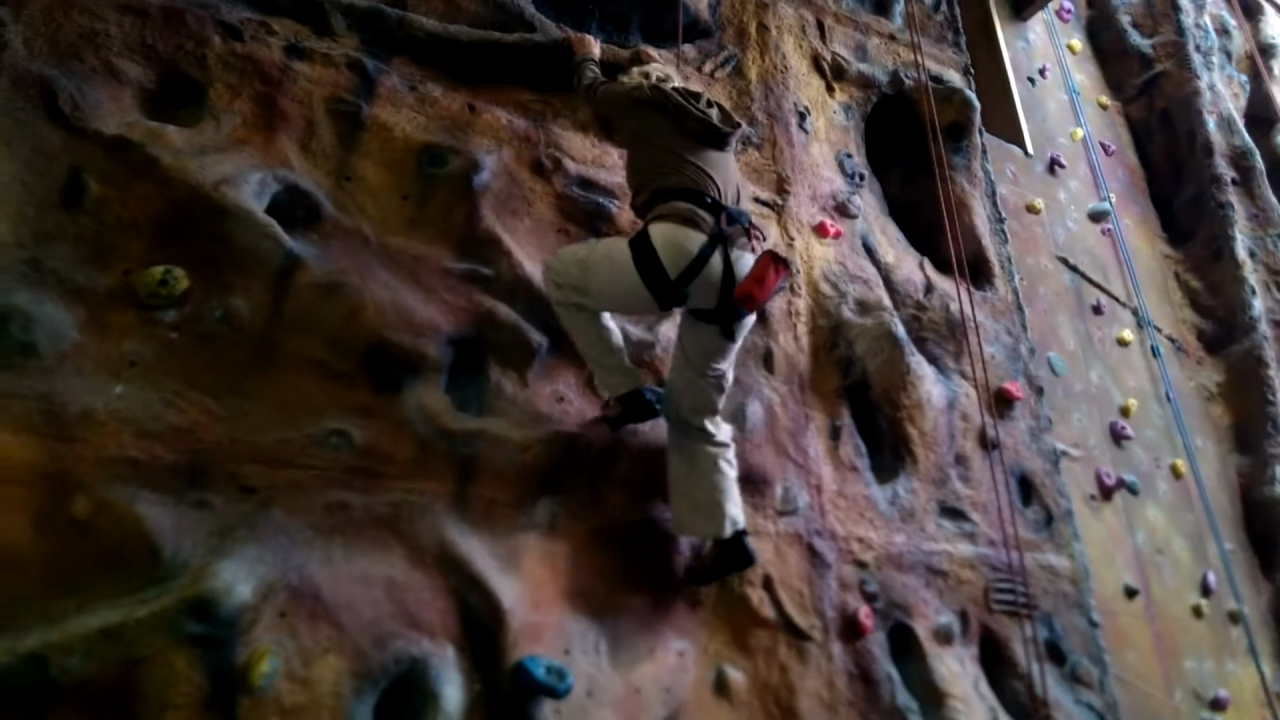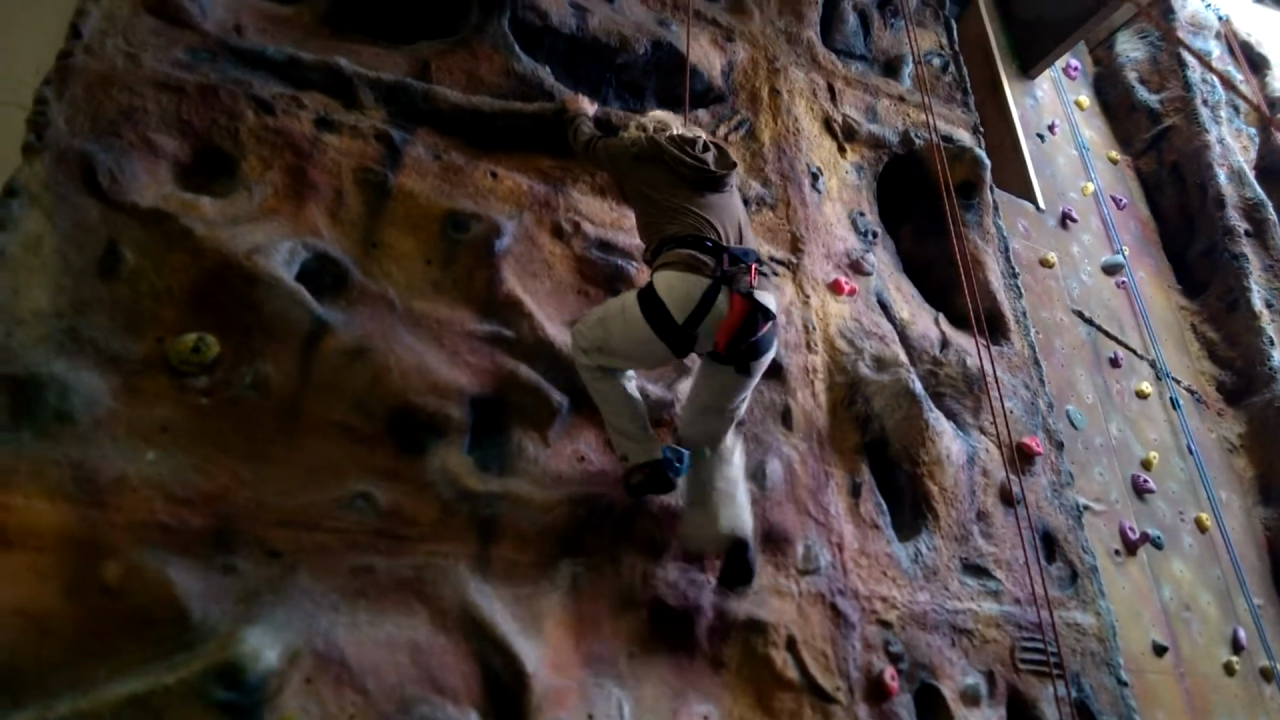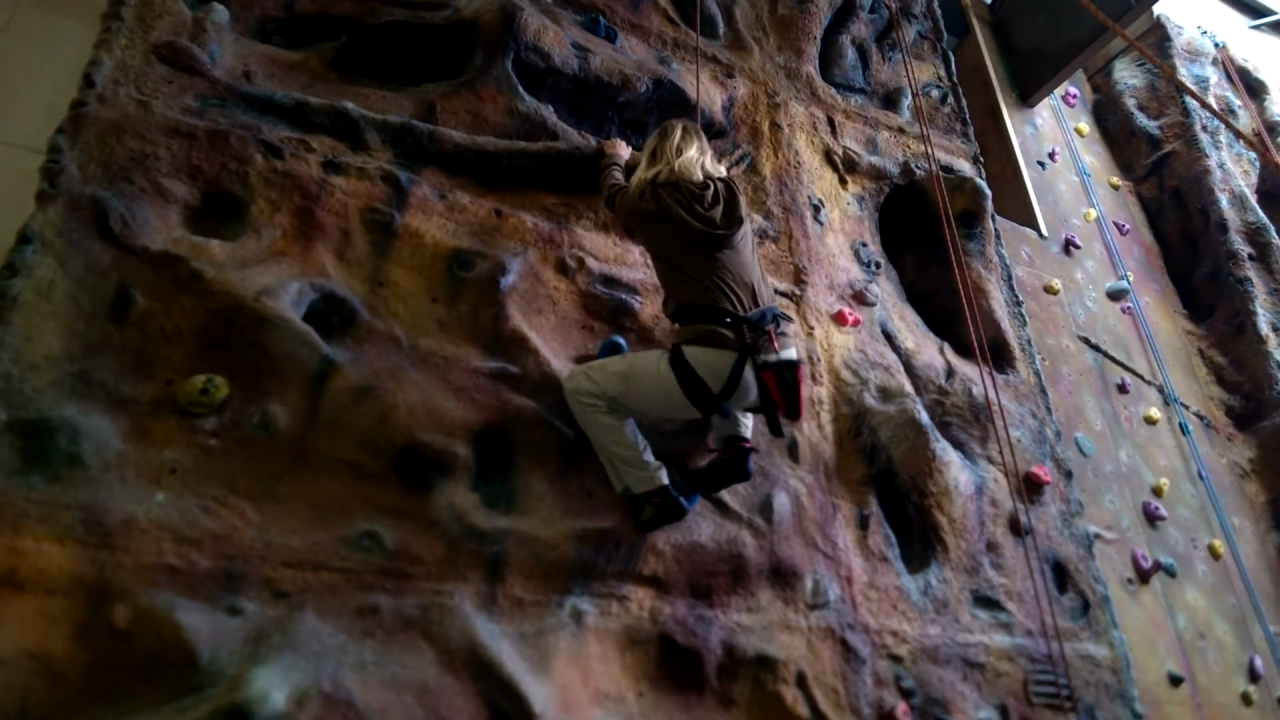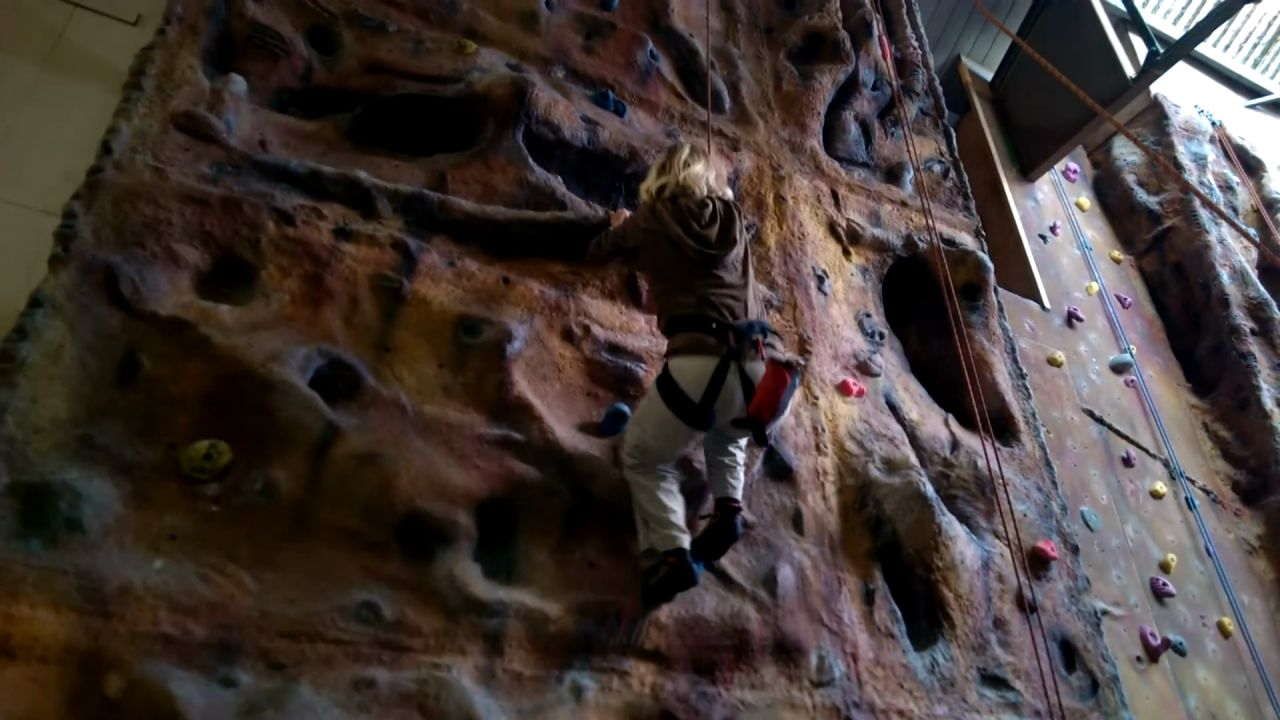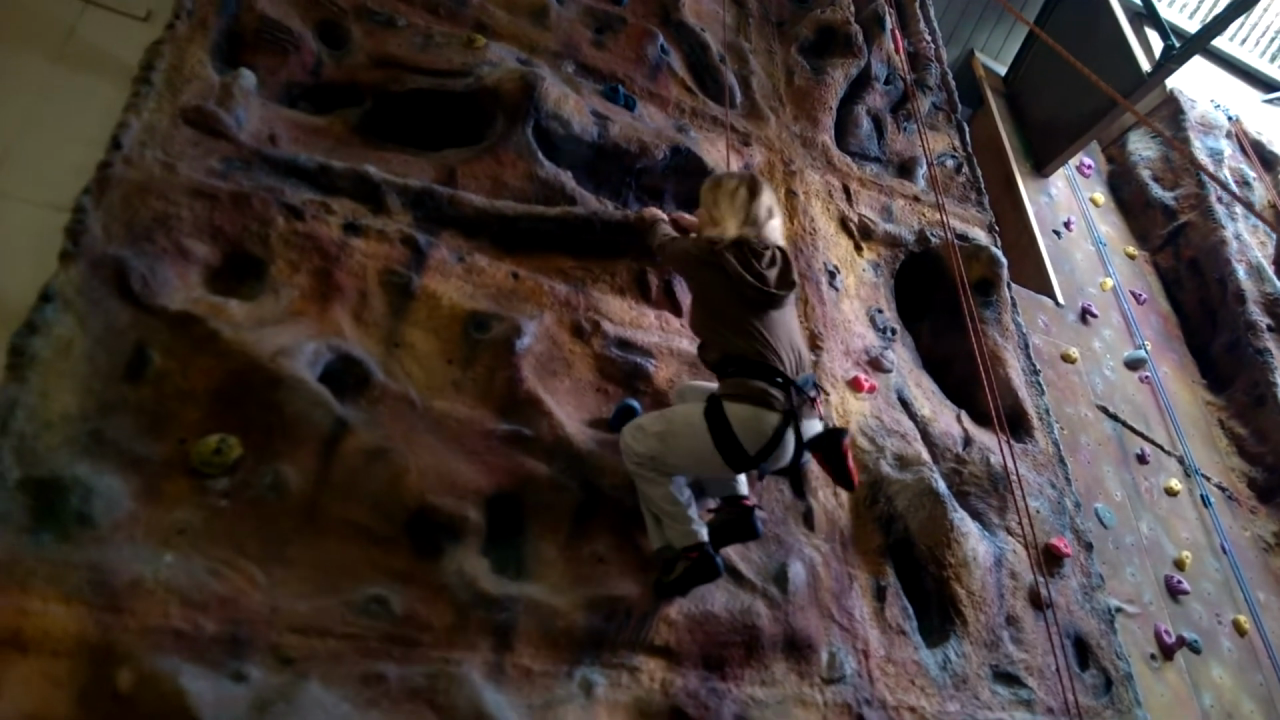
dt=1s
person 1, frame 1
left shoulder: (643, 101)
right shoulder: (716, 123)
left elbow: (593, 89)
left wrist: (587, 54)
right wrist: (661, 65)
left hip: (679, 243)
right hip: (738, 269)
left knee: (561, 273)
right knee: (696, 413)
left ankle: (626, 392)
right ankle: (727, 536)
person 1, frame 2
left shoulder: (641, 151)
right shoulder: (720, 165)
left elbow: (588, 143)
left wrist: (580, 115)
left hip: (690, 291)
right hip: (758, 308)
left knee: (588, 338)
right knee: (713, 433)
left ankle: (645, 461)
right ankle: (732, 539)
person 1, frame 3
left shoulder: (649, 204)
right shoulder: (731, 197)
left elbow: (612, 195)
left wrist: (615, 160)
left hip: (716, 366)
left knee: (585, 387)
left ankle: (656, 492)
right ankle: (736, 446)
person 1, frame 4
left shoulder: (649, 221)
right shoulder: (729, 219)
left elbow: (600, 251)
left wrist: (622, 225)
left hip: (701, 367)
right hip: (764, 371)
left knee: (642, 458)
right knee: (724, 427)
left ankle: (671, 554)
right ankle: (728, 508)
person 1, frame 5
left shoulder: (704, 256)
right shoulder: (772, 259)
left elbow: (665, 245)
left wrist: (657, 220)
right wrist: (695, 226)
left hip: (757, 421)
right hip: (802, 426)
left knee: (637, 443)
right knee: (688, 398)
left ankle: (691, 551)
right ankle: (737, 507)
